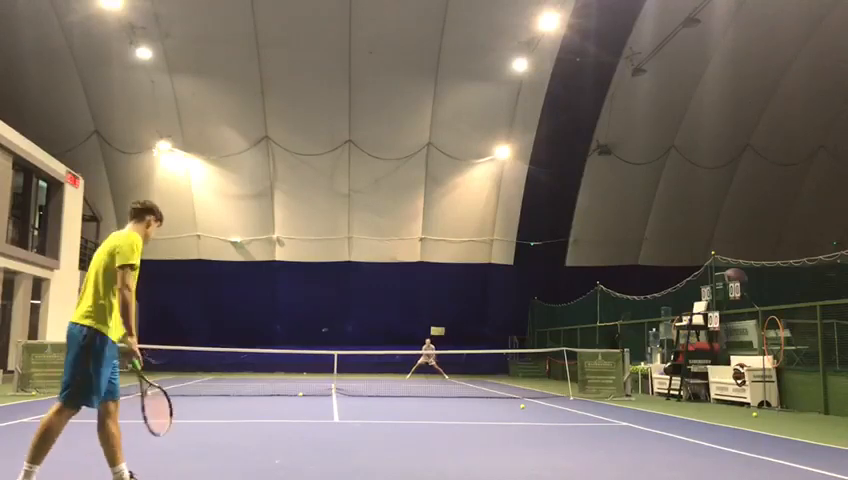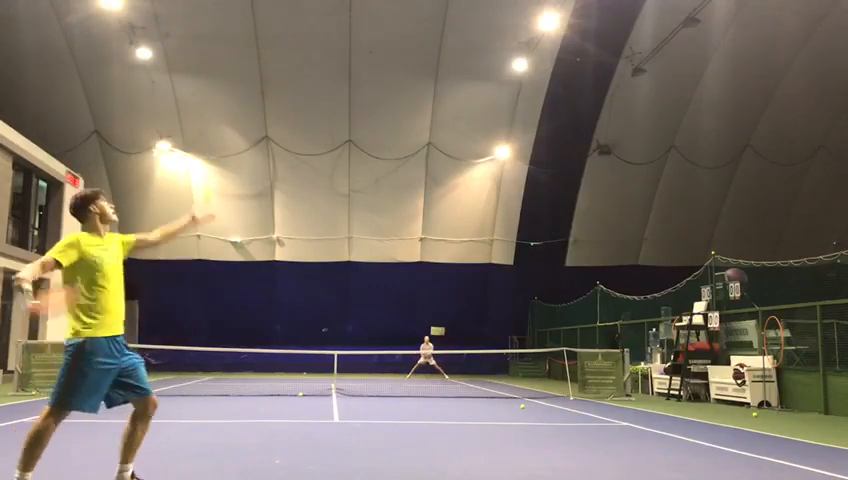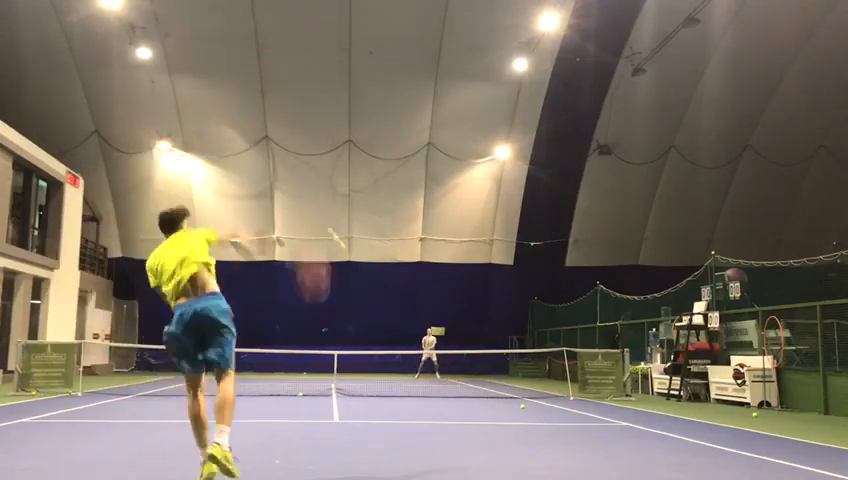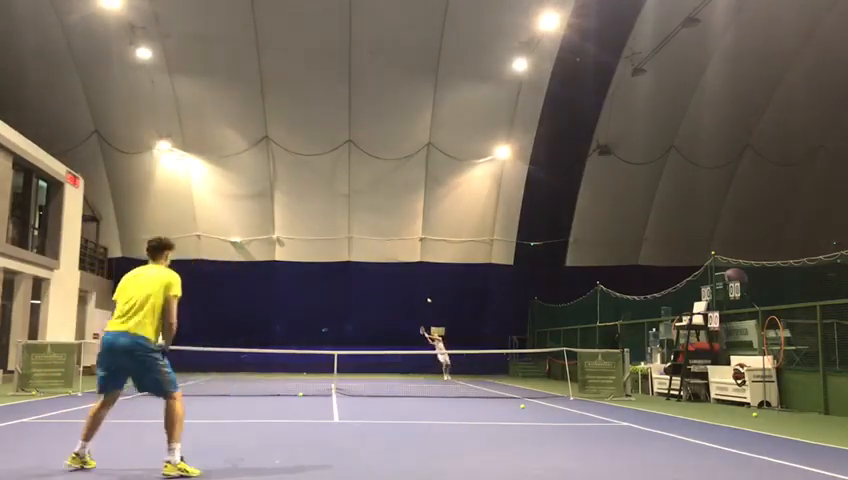
dt=1s
person 1, frame 1
left shoulder: (116, 240)
right shoulder: (130, 240)
right elbow: (125, 289)
left wrist: (130, 342)
right wrist: (133, 336)
left hip: (102, 335)
right hip: (93, 332)
left knee: (109, 408)
right knee: (68, 406)
person 1, frame 2
left shoulder: (116, 242)
right shoulder: (77, 242)
left elbow: (155, 237)
right elbow: (40, 267)
left wrist: (190, 221)
right wrist: (25, 276)
left hip: (117, 341)
right hip: (88, 342)
left knee: (147, 403)
right knee: (56, 412)
person 1, frame 3
left shoulder: (153, 260)
right shoulder: (196, 237)
left elbow: (162, 295)
left hip: (182, 313)
right hip: (210, 306)
left knee: (194, 387)
right knee: (224, 376)
right ankle: (220, 445)
person 1, frame 4
left shoulder: (129, 276)
right shoulder: (170, 277)
right elbow: (171, 321)
right wrist: (164, 344)
left hip: (110, 338)
right hip: (139, 343)
left knee: (108, 398)
right knee: (173, 396)
left ankle: (79, 453)
right ankle: (174, 460)
